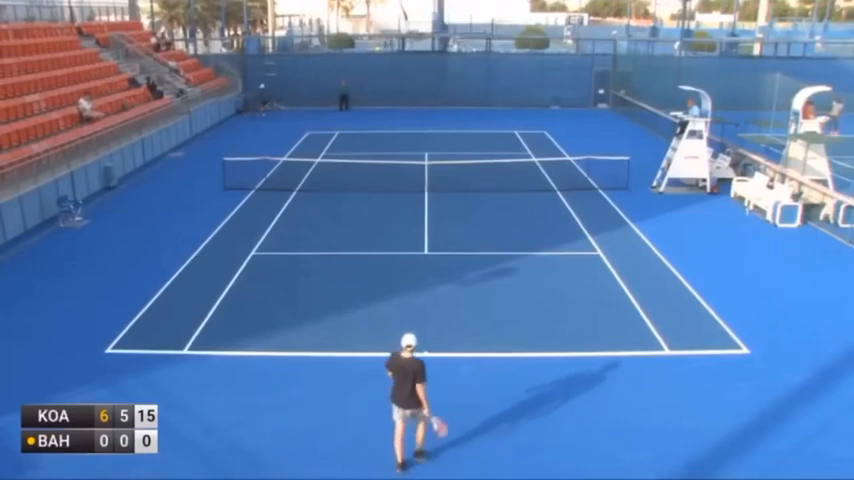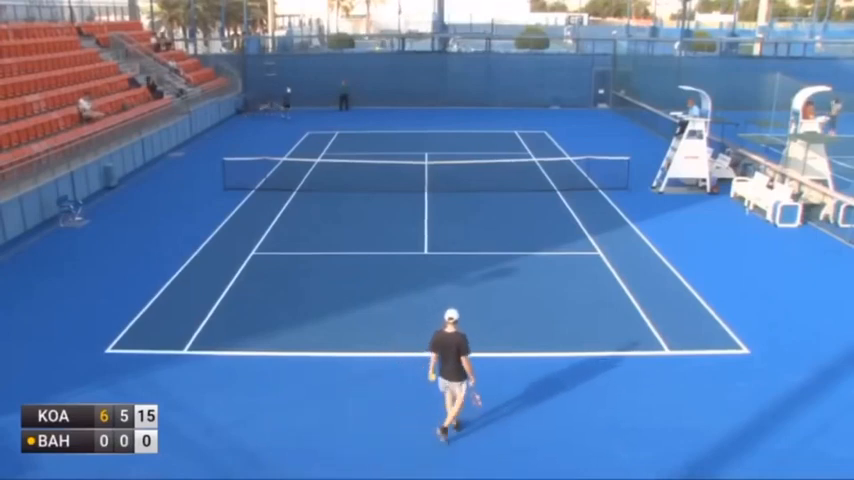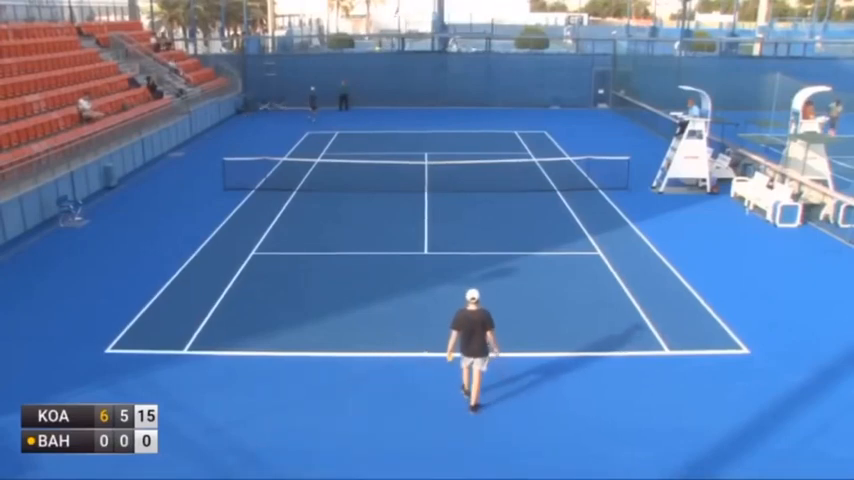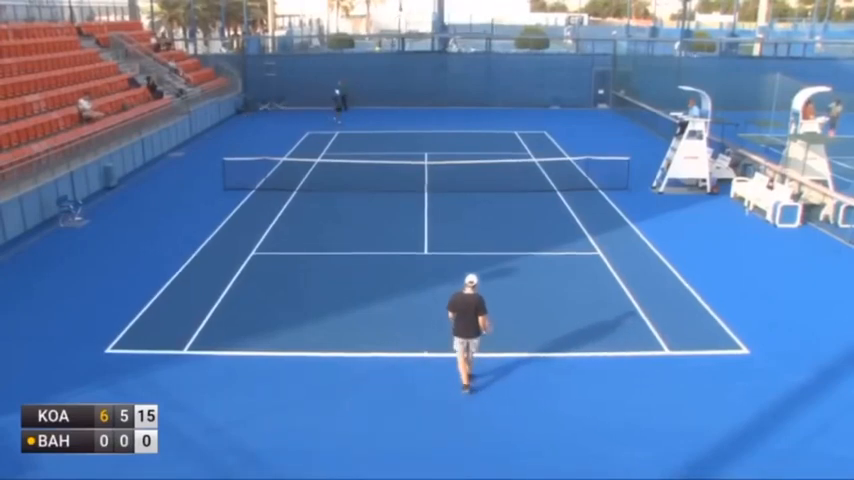
dt=1s
person 1, frame 1
left shoulder: (393, 358)
right shoulder: (418, 364)
right elbow: (420, 387)
right wrist: (426, 406)
left hip: (397, 400)
right hip: (414, 403)
left knee: (399, 430)
right knee: (423, 422)
left ankle: (400, 462)
right ankle: (418, 451)
person 1, frame 2
left shoulder: (437, 335)
right shoulder: (461, 337)
left elbow: (433, 355)
right elbow: (465, 360)
left wrist: (431, 370)
right wrist: (471, 376)
left hip: (444, 373)
right hip: (458, 375)
left knee: (449, 397)
right knee: (459, 402)
left ankle: (454, 423)
right ankle: (444, 427)
person 1, frame 3
left shoulder: (460, 314)
right shoulder: (485, 314)
left elbow: (454, 334)
right elbow: (490, 334)
left wrist: (449, 350)
right wrist: (495, 347)
left hip: (466, 350)
right hip: (481, 351)
left knee: (466, 369)
right knee: (477, 377)
left ankle: (466, 391)
right ankle: (473, 405)
person 1, frame 4
left shoulder: (455, 297)
right shoulder: (479, 299)
left elbow: (450, 315)
right elbow: (482, 319)
right wrist: (484, 329)
left hip: (459, 333)
right hip: (474, 333)
left knee: (461, 358)
right knee: (470, 354)
left ankle: (466, 384)
right ankle: (468, 374)
